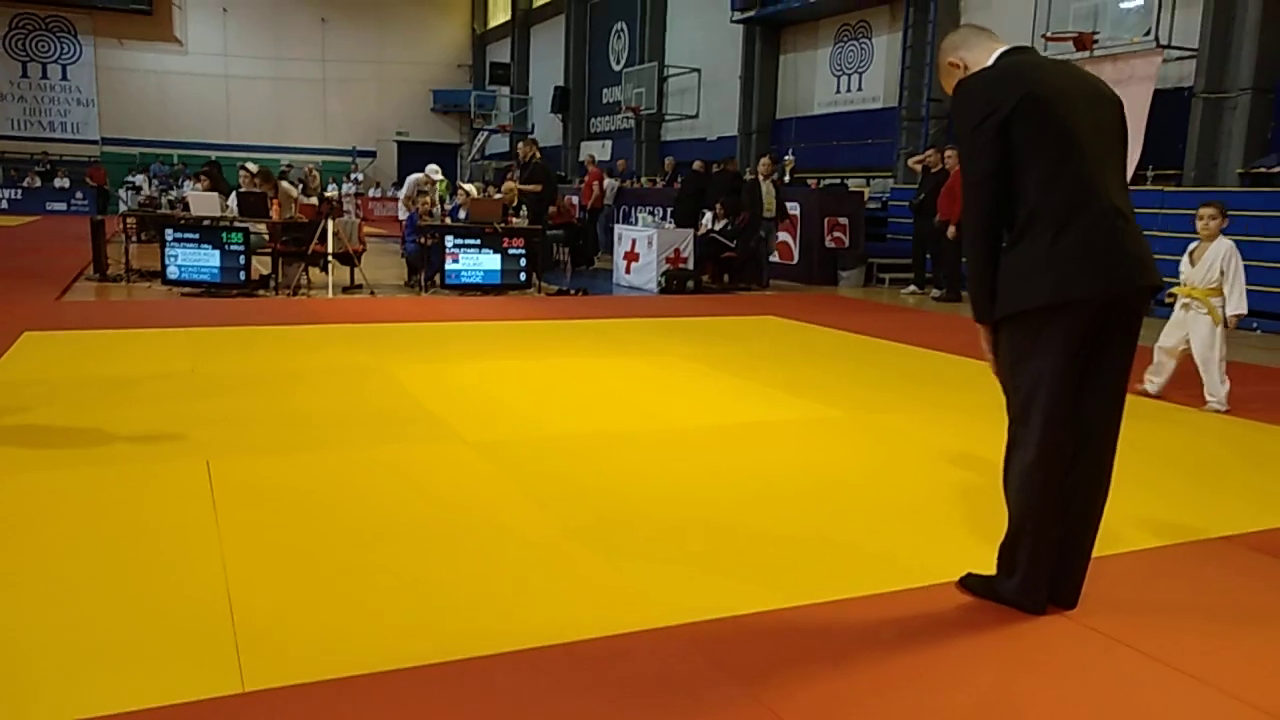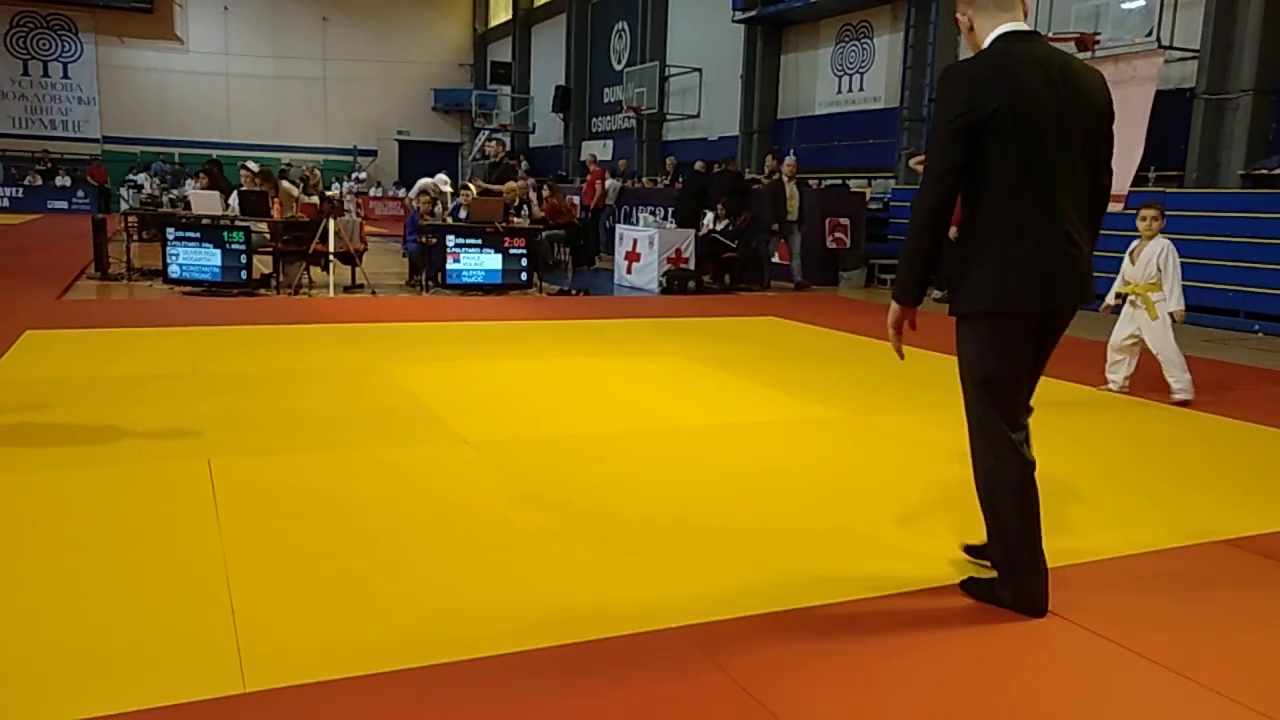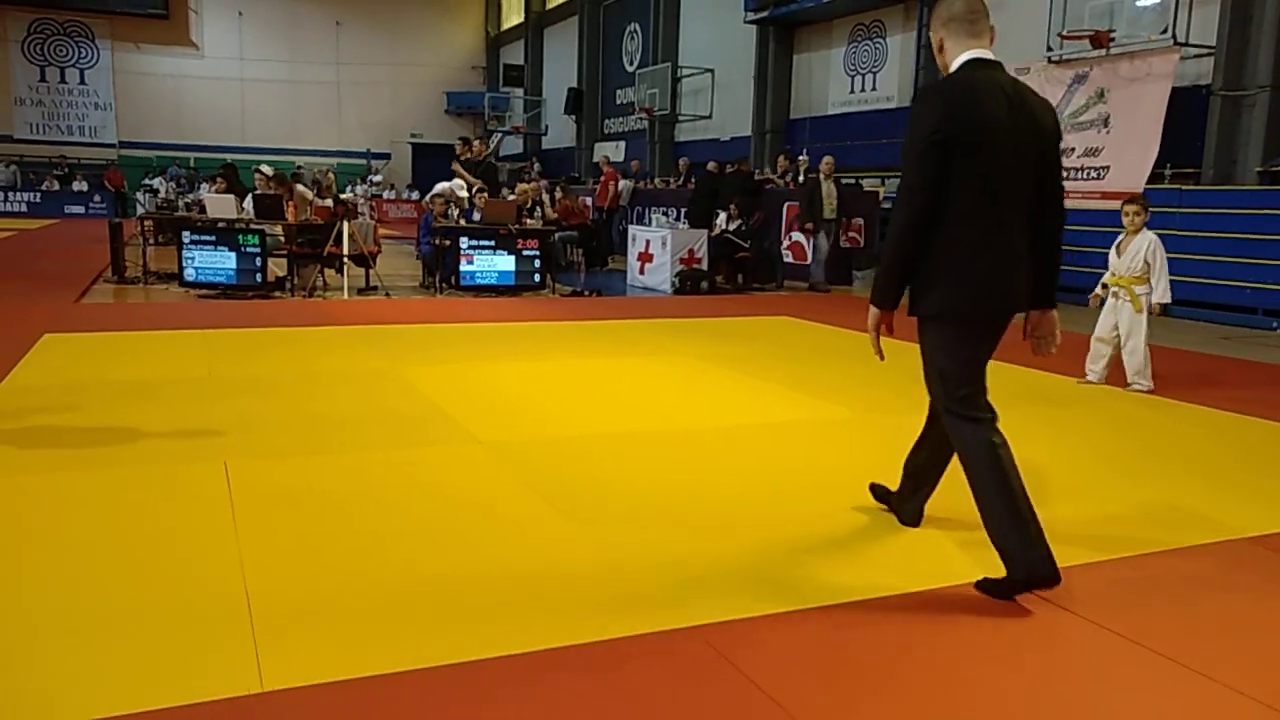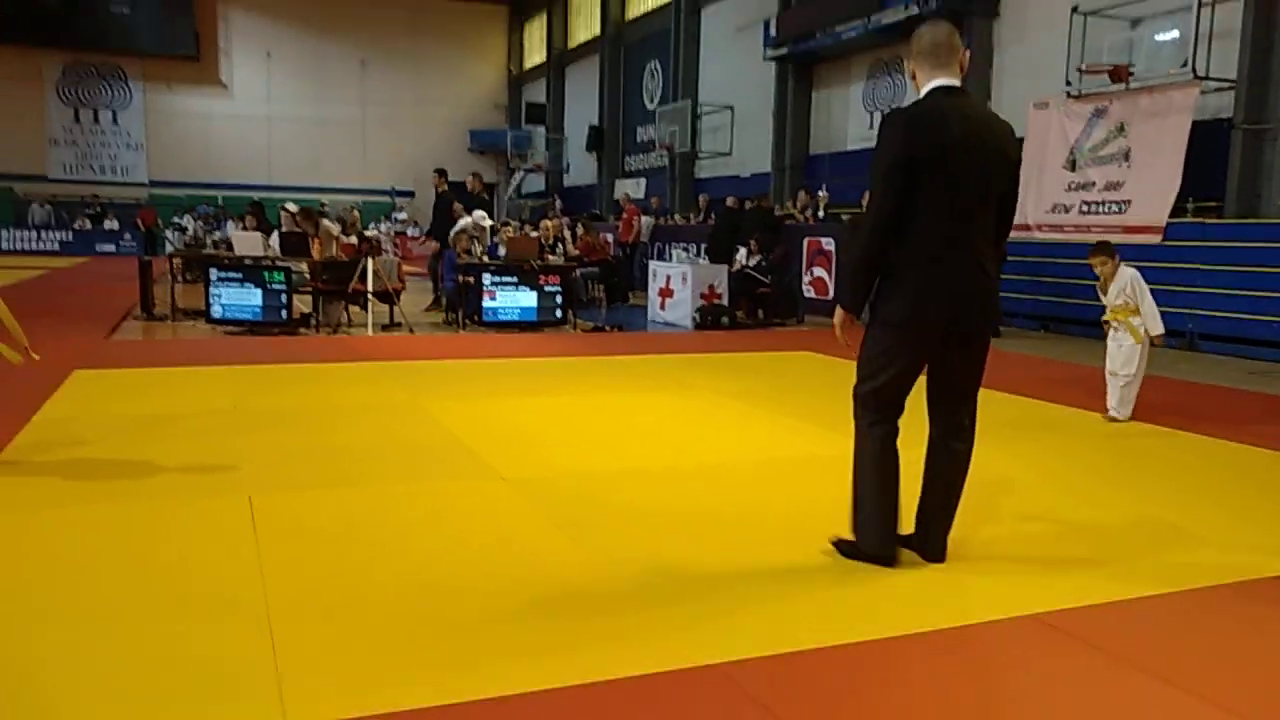
dt=0.4s
person 1, frame 1
left shoulder: (981, 92)
right shoulder: (1090, 84)
left elbow: (983, 208)
right elbow: (1106, 188)
left wrist: (986, 312)
left hip: (1051, 280)
right hip: (1124, 273)
left knee: (1038, 434)
right knee: (1091, 432)
left ankle: (1024, 579)
right ankle: (1062, 579)
person 1, frame 2
left shoulder: (969, 79)
right shoulder: (1087, 79)
left elbow: (937, 195)
right elbow: (1098, 189)
left wrist: (907, 291)
left hip: (997, 279)
right hip: (1065, 275)
left knee: (997, 426)
right knee: (1009, 412)
left ankle: (1021, 580)
right ankle: (1010, 542)
person 1, frame 3
left shoulder: (939, 100)
right shoulder: (1037, 108)
left elbow: (912, 209)
right elbow: (1049, 215)
left wrist: (883, 296)
right wrist: (1042, 300)
left hip: (951, 286)
right hip: (1005, 284)
left knee: (967, 413)
right knee: (954, 393)
left ankle: (1028, 557)
right ankle: (909, 497)
person 1, frame 4
left shoulder: (905, 125)
right shoulder: (1000, 132)
left elbow: (880, 221)
right elbow: (1001, 223)
left wrist: (849, 298)
left hip: (911, 297)
right hip: (976, 299)
left knee: (876, 406)
right knee: (954, 420)
left ankle: (875, 536)
right ankle: (932, 536)
person 2, frame 1
left shoulder: (1227, 248)
right shoulder: (1193, 247)
left elbow: (1235, 282)
left wrist: (1234, 312)
right wrist: (1178, 300)
left hip: (1208, 310)
right hip: (1185, 307)
left knee: (1209, 357)
right knee: (1166, 346)
left ankle: (1217, 400)
right ankle: (1153, 385)
person 2, frame 2
left shoulder: (1164, 246)
right shoulder: (1133, 246)
left elbow: (1172, 278)
right elbow: (1123, 276)
left wrist: (1176, 306)
right wrist: (1110, 299)
left hip: (1154, 305)
right hip: (1132, 304)
left knee: (1165, 348)
right knee: (1118, 343)
left ankle: (1182, 389)
right ankle: (1117, 382)
person 2, frame 3
left shoulder: (1151, 240)
right shoulder: (1120, 239)
left elbow: (1160, 272)
left wrist: (1158, 299)
right wrist: (1100, 290)
left hip: (1135, 298)
right hip: (1115, 296)
left knee: (1134, 342)
right knee: (1101, 335)
left ankle: (1141, 382)
right ankle: (1095, 374)
person 2, frame 4
left shoulder: (1131, 276)
right shoulder: (1104, 279)
left elbow: (1147, 304)
left wrist: (1156, 330)
right wrist: (1108, 323)
left hip: (1134, 329)
right hip: (1116, 328)
left knee: (1127, 371)
right knee: (1113, 370)
left ankle: (1120, 411)
right ankle: (1116, 409)
